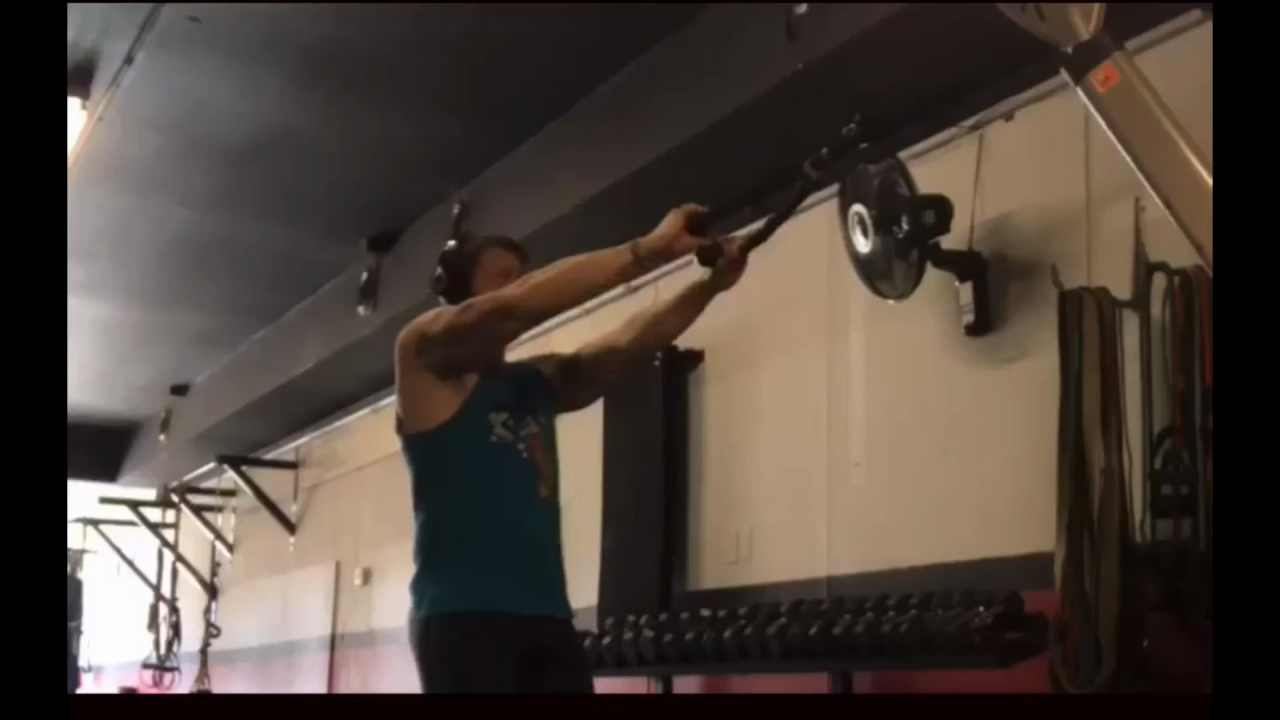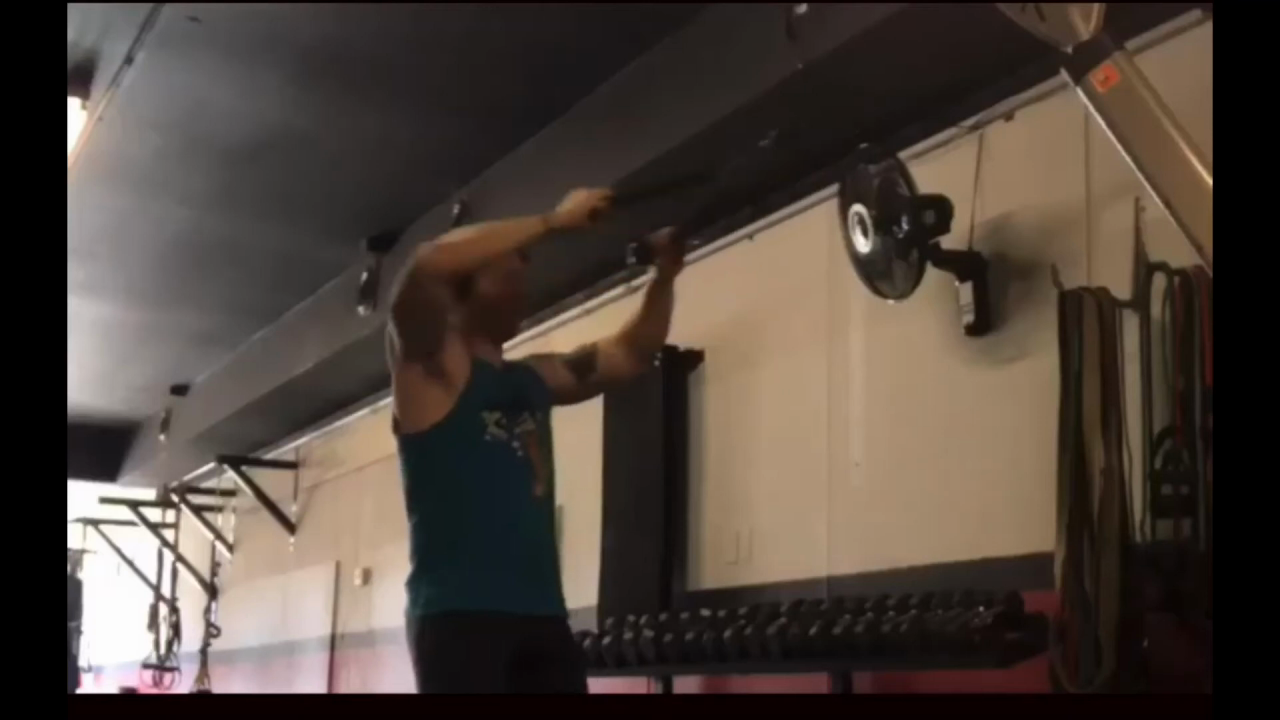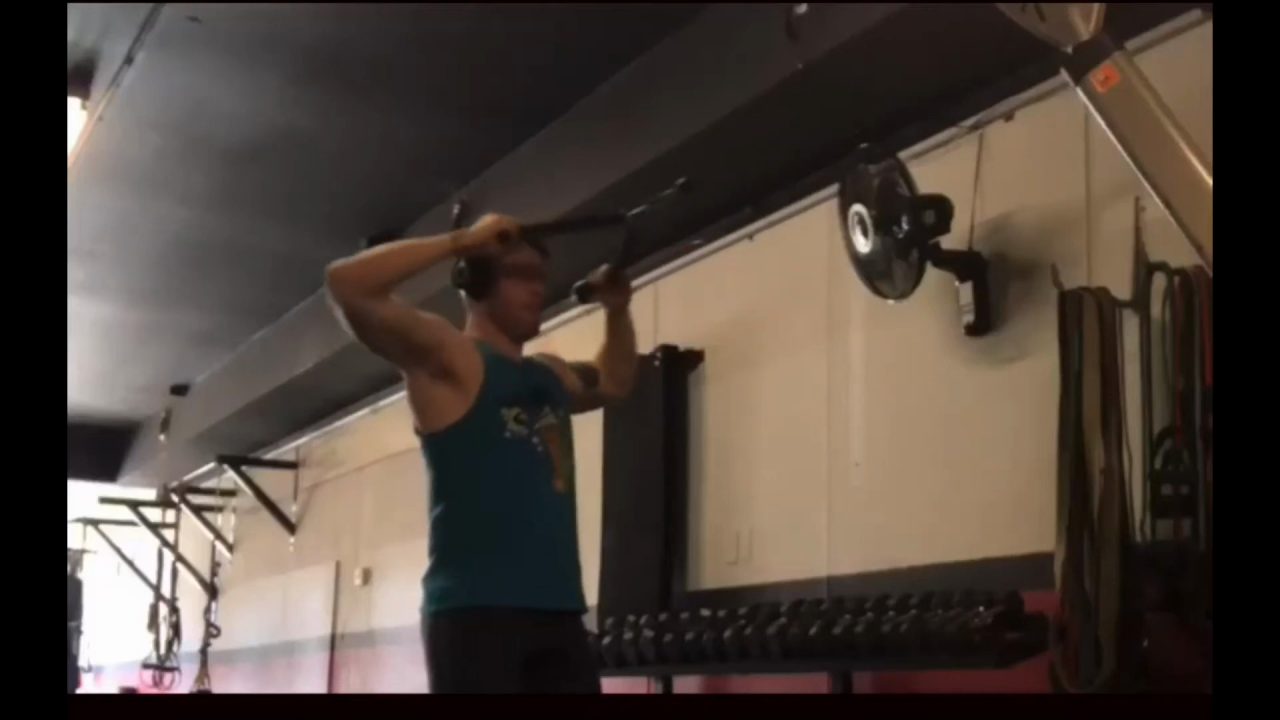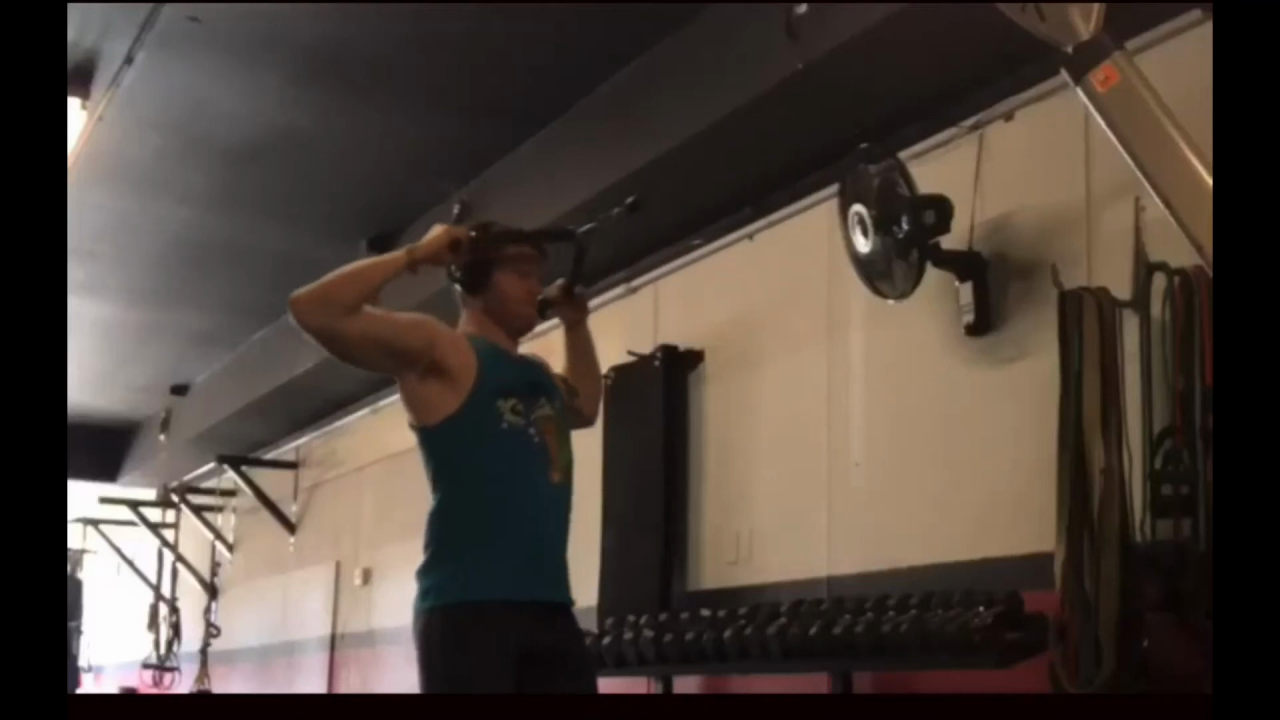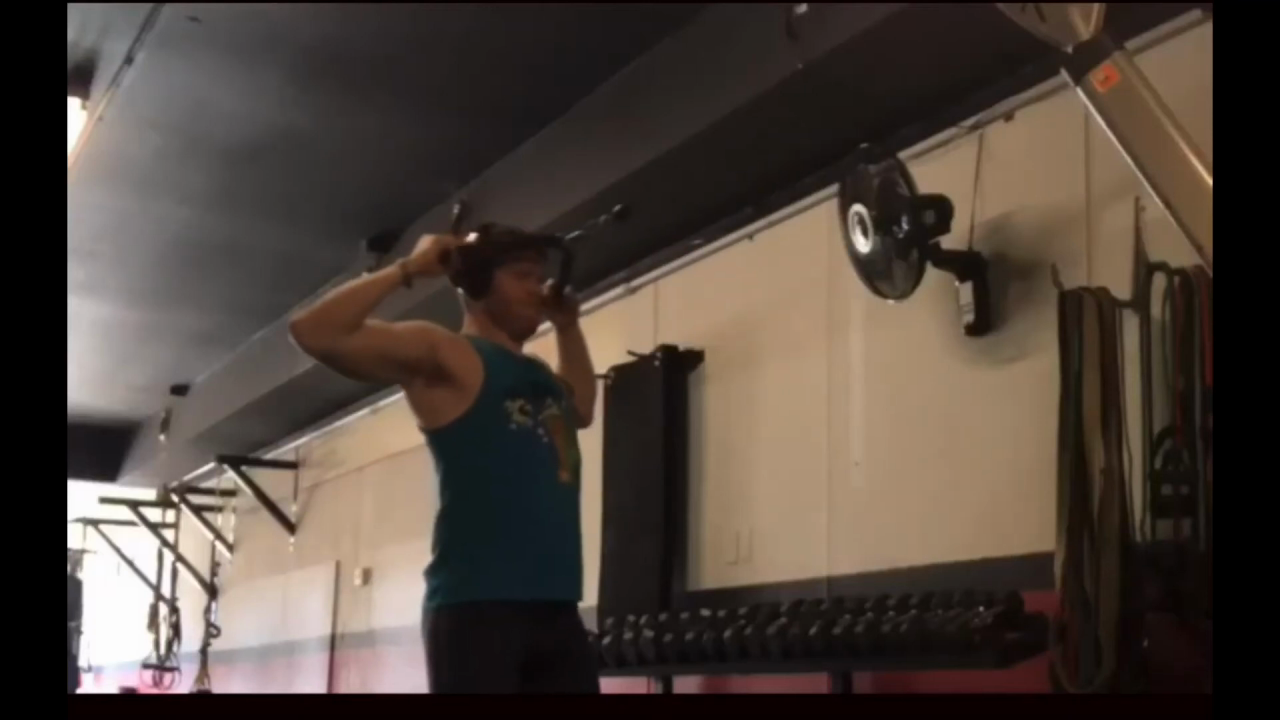
dt=0.3s
person 1, frame 1
left shoulder: (538, 381)
right shoulder: (429, 351)
left elbow: (632, 341)
right elbow: (518, 305)
left wrist: (712, 283)
right wrist: (645, 249)
left hip: (544, 613)
right hip: (462, 613)
person 1, frame 2
left shoulder: (533, 376)
right shoulder: (429, 359)
left elbow: (633, 352)
right elbow: (430, 266)
left wrist: (665, 274)
right wrist: (553, 220)
left hip: (539, 612)
right hip: (459, 612)
person 1, frame 3
left shoulder: (548, 374)
right shoulder: (443, 355)
left elbow: (616, 381)
right elbow: (347, 282)
left wrist: (616, 308)
right wrist: (464, 240)
left hip: (556, 609)
right hip: (474, 609)
person 1, frame 4
left shoulder: (536, 374)
right shoulder: (438, 350)
left elbow: (585, 406)
right elbow: (313, 309)
left wrist: (576, 323)
right wrist: (417, 254)
left hip: (548, 608)
right hip: (469, 605)
person 1, frame 5
left shoulder: (538, 375)
right shoulder: (443, 354)
left elbow: (581, 408)
right elbow: (315, 331)
left wrist: (567, 324)
right wrist: (409, 268)
left hip: (553, 607)
right hip: (476, 605)
